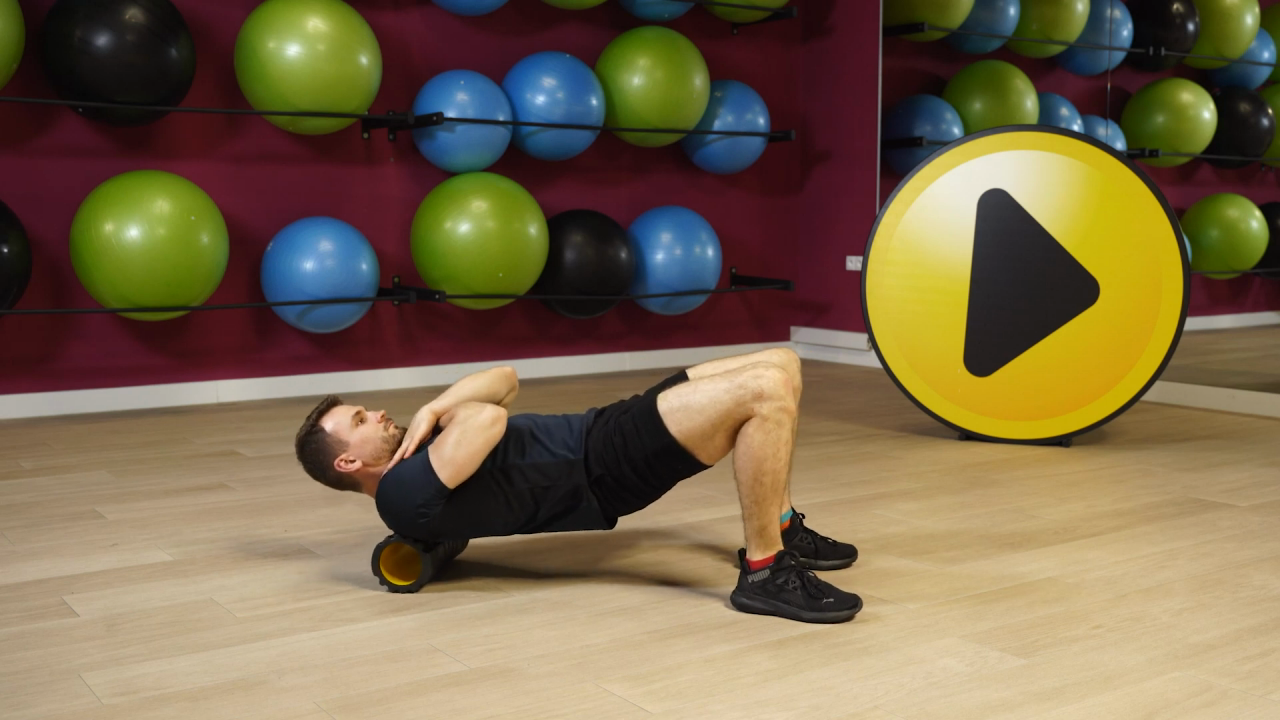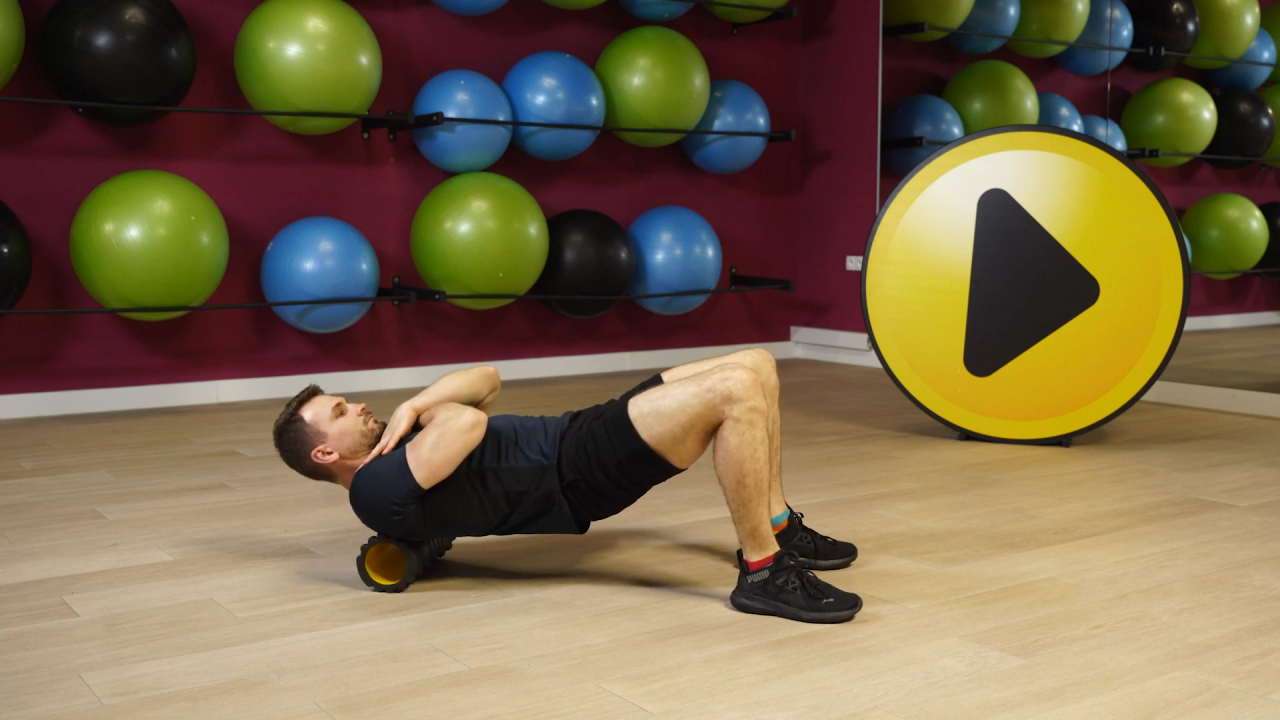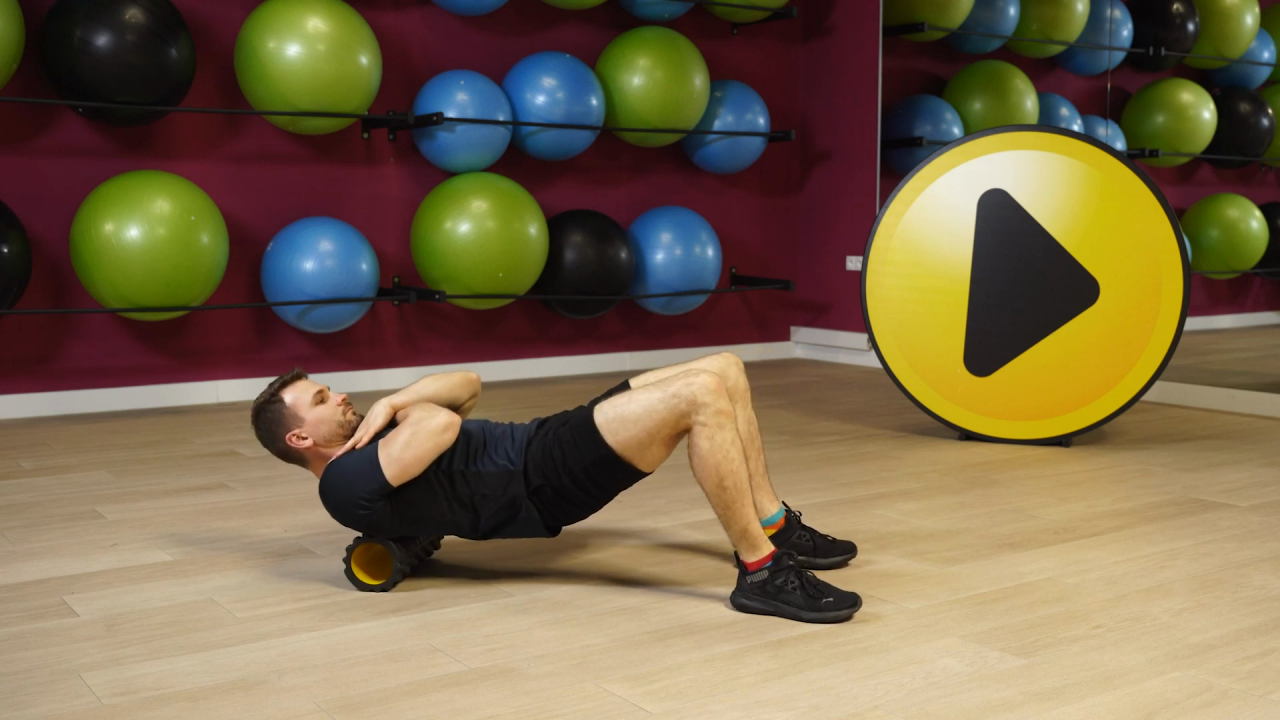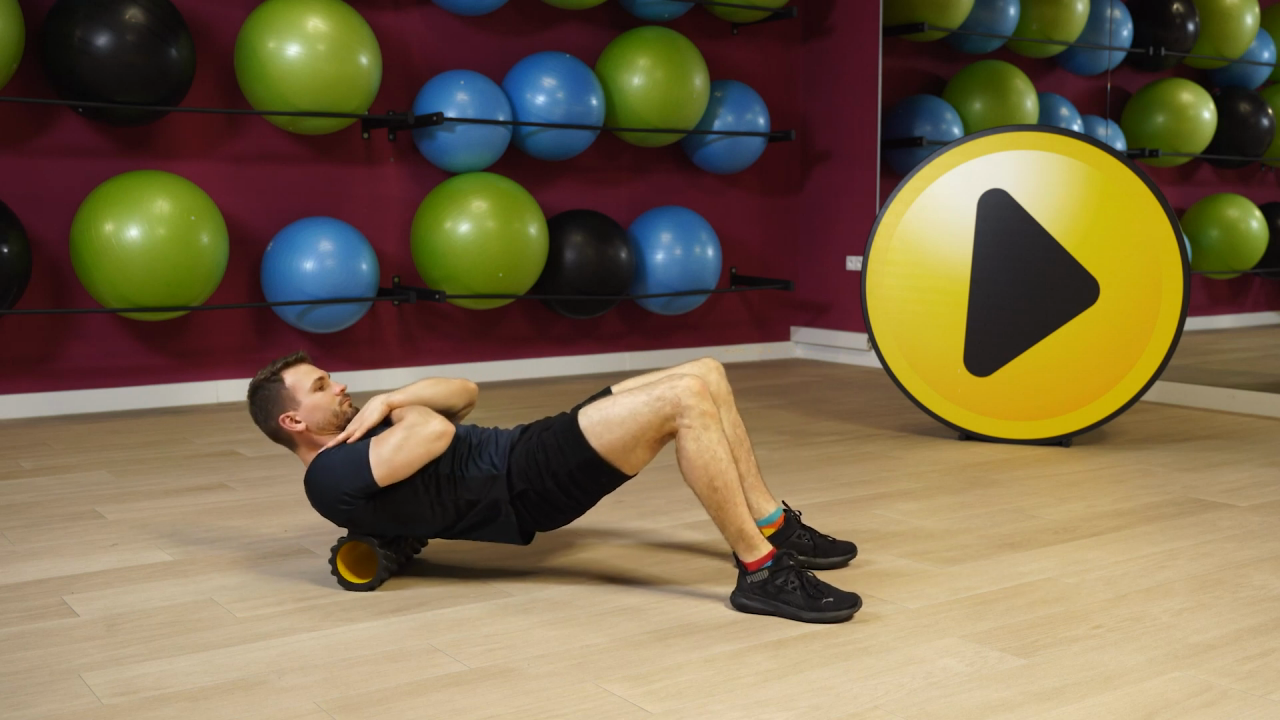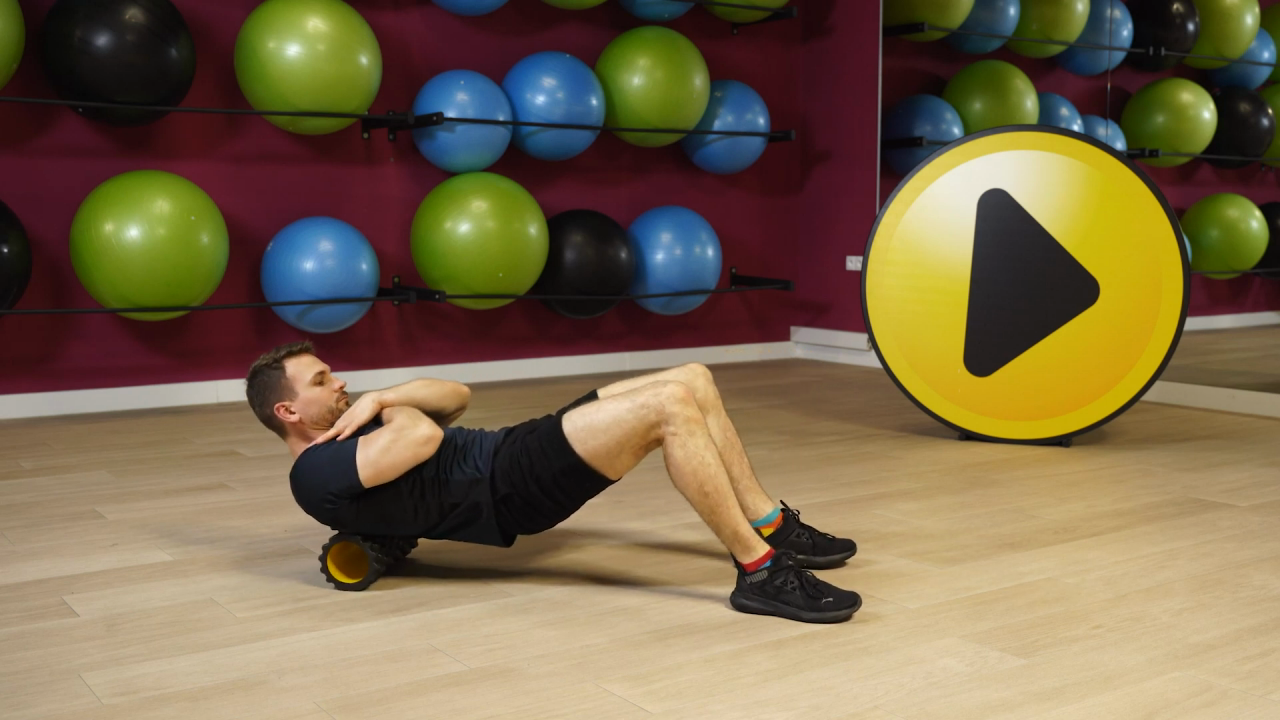
dt=0.5s
person 1, frame 1
left shoulder: (424, 451)
right shoulder: (405, 495)
left elbow: (505, 378)
right elbow: (489, 418)
left wrist: (434, 409)
right wrist: (442, 411)
left hip: (603, 433)
right hip: (602, 469)
left knee: (780, 364)
right knee: (766, 391)
left ankle: (781, 529)
right ankle: (765, 571)
person 1, frame 2
left shoulder: (399, 448)
right shoulder: (378, 491)
left elbow: (487, 377)
right elbow: (468, 424)
left wrist: (415, 406)
right wrist: (424, 409)
left hip: (577, 437)
right hip: (574, 474)
left knee: (755, 366)
right knee: (736, 391)
left ankle: (778, 527)
right ankle: (763, 571)
person 1, frame 3
left shoulder: (378, 441)
right shoulder: (348, 484)
left elbow: (468, 384)
right elbow: (442, 425)
left wrist: (392, 402)
right wrist: (401, 404)
left hip: (548, 444)
right hip: (544, 480)
left knee: (723, 370)
right knee: (702, 395)
left ankle: (775, 526)
right ankle: (761, 571)
person 1, frame 4
left shoulder: (364, 437)
right shoulder: (331, 478)
left elbow: (464, 392)
right elbow: (436, 433)
left wrist: (387, 400)
right wrist: (396, 405)
left hip: (527, 452)
right hip: (527, 484)
left knee: (705, 375)
right knee: (686, 399)
left ankle: (774, 527)
right ankle: (762, 571)
person 1, frame 5
left shoulder: (355, 434)
right shoulder: (318, 475)
left elbow: (457, 396)
right elbow: (424, 438)
left wrist: (379, 399)
right wrist: (386, 403)
left hip: (514, 454)
right hip: (510, 489)
left knee: (692, 381)
right knee: (670, 406)
left ankle: (771, 526)
right ankle: (759, 571)
